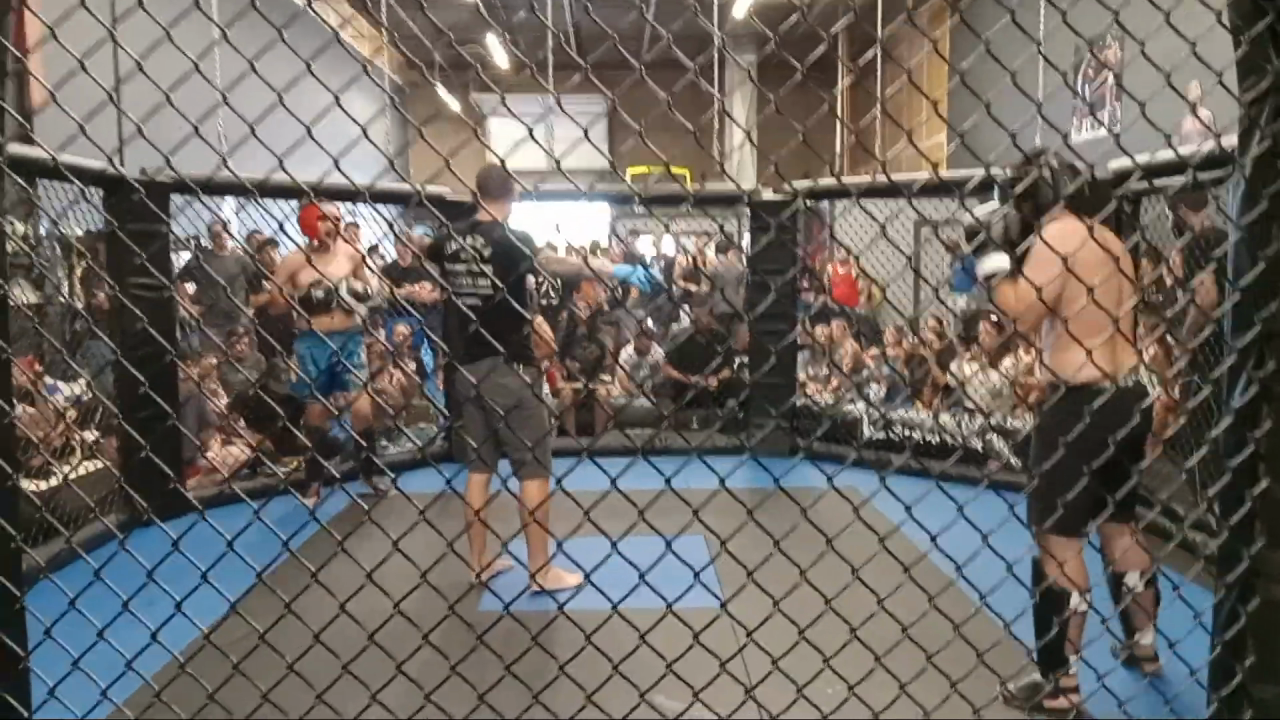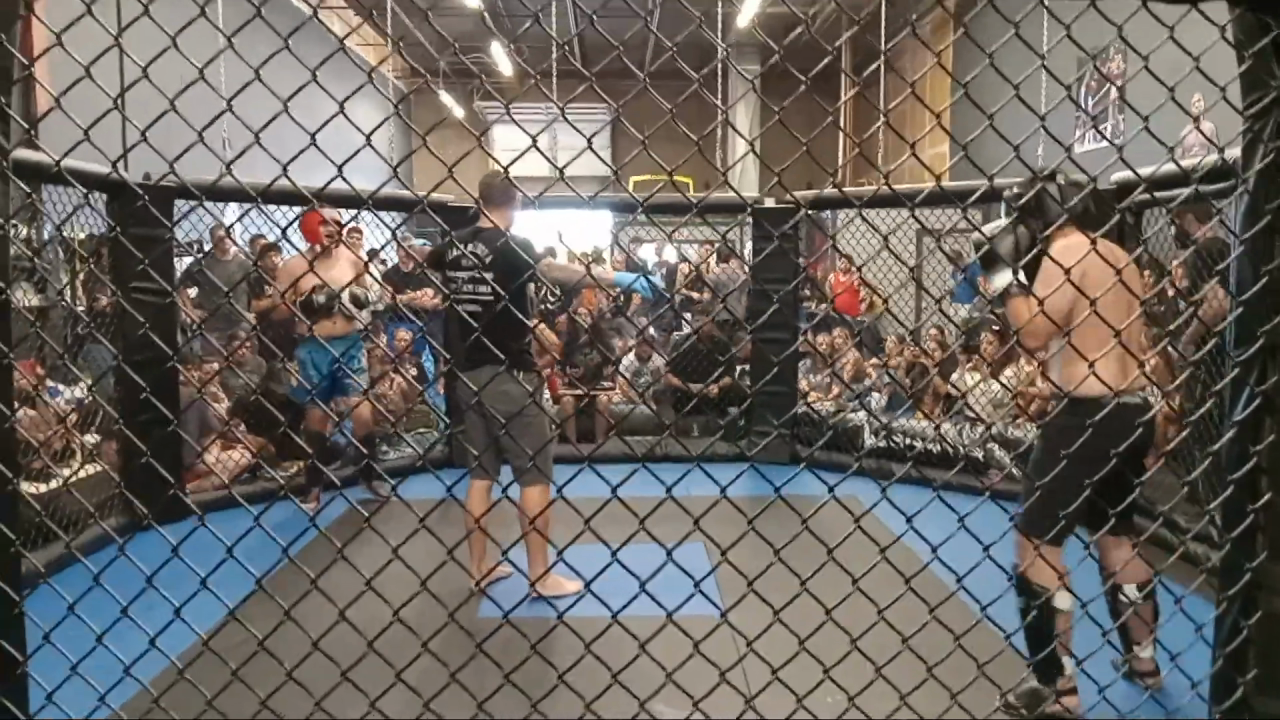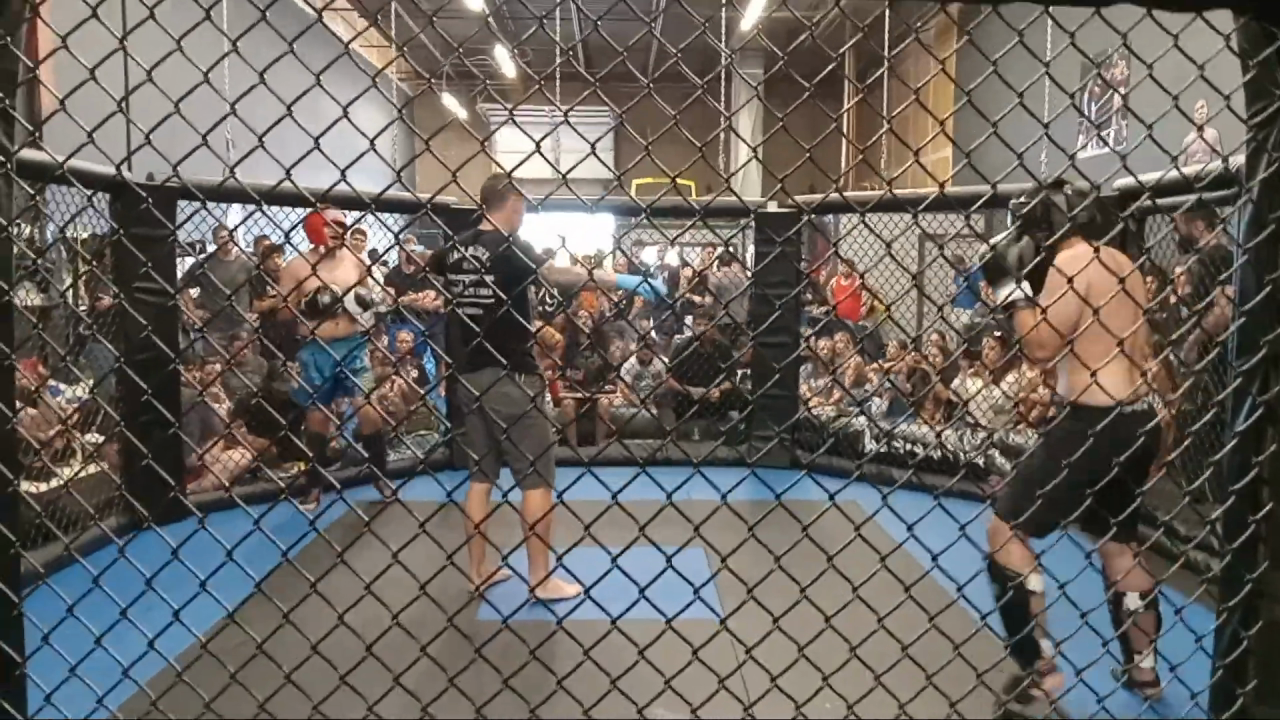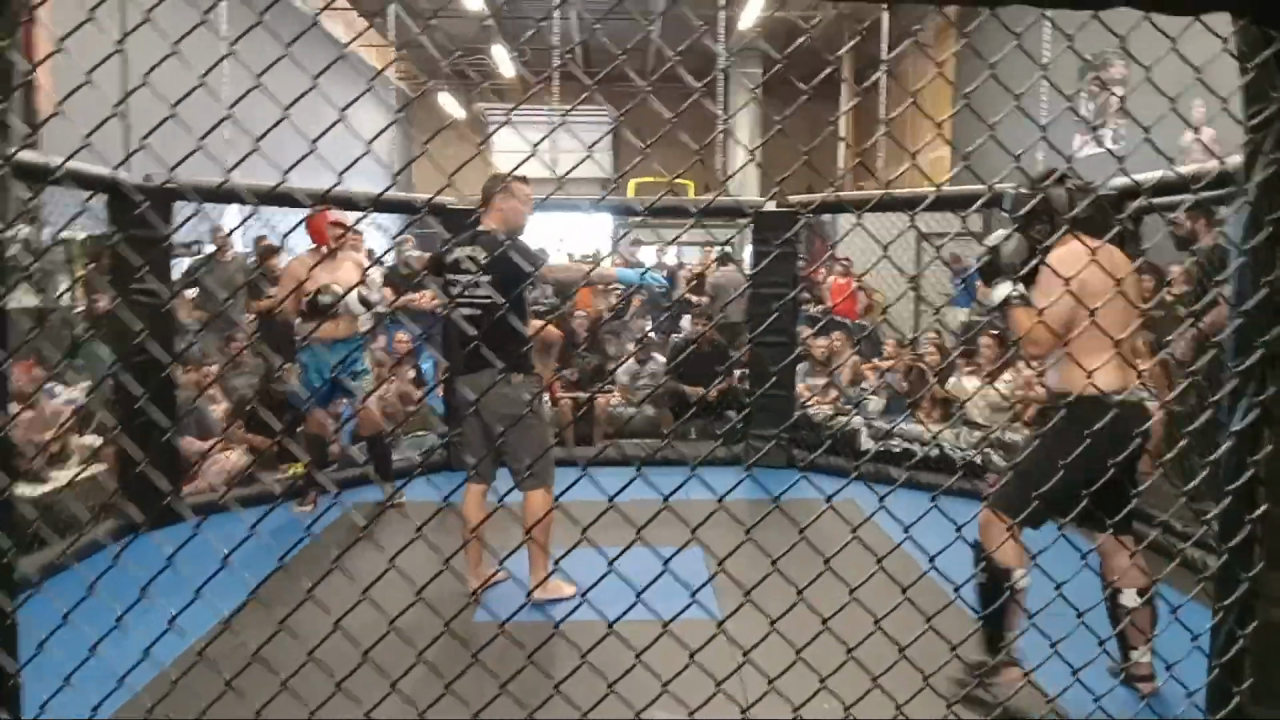
dt=0.1s
person 1, frame 1
left shoulder: (1053, 238)
right shoulder: (1107, 239)
left elbow: (1023, 320)
left wrist: (995, 259)
right wrist: (1014, 260)
left hip: (1084, 403)
right hip: (1127, 398)
left knee: (1056, 536)
right knee: (1117, 523)
right ankle: (1143, 645)
person 1, frame 2
left shoulder: (1062, 254)
right shoulder: (1118, 255)
left elbow: (1033, 336)
left wrist: (1005, 275)
right wrist: (1023, 275)
left hip: (1088, 415)
right hip: (1131, 411)
left knee: (1037, 542)
right knee: (1117, 536)
right ankle: (1143, 658)
person 1, frame 3
left shoulder: (1069, 261)
right shoulder: (1119, 263)
left elbow: (1041, 347)
left wrist: (1012, 285)
right wrist: (1032, 284)
left hip: (1094, 422)
right hip: (1134, 419)
left knee: (1006, 525)
right knee: (1119, 542)
left ankle: (1037, 666)
right ankle: (1143, 668)
person 1, frame 4
left shoulder: (1064, 258)
right shoulder: (1115, 259)
left elbow: (1035, 343)
left wrist: (1007, 284)
right wrist: (1027, 281)
left hip: (1084, 415)
right hip: (1123, 413)
left knee: (999, 520)
right knee: (1116, 537)
left ankle: (1001, 658)
right ankle: (1140, 663)
person 2, frame 1
left shoulder: (452, 239)
right shoulder: (509, 239)
left elbow: (423, 247)
right elbow: (554, 264)
left wrist: (422, 241)
right wrist: (618, 271)
left hip: (467, 367)
right hip: (509, 367)
left knee: (478, 466)
right knee: (534, 468)
left ankle: (479, 561)
right ankle: (542, 569)
person 2, frame 2
left shoulder: (454, 247)
right shoulder: (512, 247)
left elbow: (425, 256)
right elbow: (555, 271)
left wrist: (424, 250)
right wrist: (620, 279)
left hip: (469, 373)
right hip: (511, 374)
left knee: (480, 472)
right knee: (536, 474)
left ankle: (479, 568)
right ankle: (541, 576)
person 2, frame 3
left shoulder: (456, 249)
right shoulder: (510, 249)
left elbow: (428, 261)
right elbow: (557, 276)
right wrist: (622, 280)
left hip: (472, 376)
right hip: (511, 377)
left knee: (480, 475)
right knee: (536, 478)
left ankle: (479, 570)
right ankle: (542, 578)
person 2, frame 4
left shoulder: (454, 251)
right shoulder: (508, 249)
left elbow: (426, 264)
right elbow: (554, 273)
right wrist: (622, 274)
left hip: (468, 377)
right hip: (510, 378)
left knee: (477, 476)
right knee: (536, 478)
left ankle: (476, 571)
right ankle: (542, 579)
person 3, frame 1
left shoulder: (1197, 242)
right shoulder: (1223, 238)
left elbow: (1206, 295)
left wrist: (1186, 340)
left hip: (1208, 348)
right hip: (1226, 344)
left knee: (1202, 421)
right knee: (1205, 421)
left ankle: (1213, 494)
right ankle: (1214, 491)
person 3, frame 2
left shoulder: (1202, 252)
right shoulder: (1225, 250)
left elbow: (1218, 304)
left wrist: (1186, 345)
left hip: (1210, 359)
right hip: (1224, 356)
left knee: (1205, 431)
right knee: (1211, 431)
left ankle: (1215, 504)
right ankle: (1216, 500)
person 3, frame 3
left shoulder: (1210, 259)
right shoulder: (1216, 258)
left elbow: (1228, 308)
left wrist: (1194, 342)
left hip: (1211, 365)
right hip: (1207, 363)
left knee: (1204, 438)
right knee: (1206, 434)
left ankle: (1217, 505)
right ankle: (1212, 499)
person 3, frame 4
left shoulder: (1212, 257)
right shoulder: (1207, 258)
left elbow: (1228, 308)
left wrist: (1191, 338)
left hip: (1209, 363)
right hip: (1202, 362)
left knee: (1196, 435)
right knee: (1195, 434)
left ankle: (1208, 502)
right ankle: (1203, 500)
person 4, frame 1
left shoulder: (351, 254)
right shoulder: (292, 262)
left elbow: (369, 288)
right elbow: (277, 305)
left wrist: (363, 294)
right wrist: (303, 301)
left hip: (349, 340)
right hip: (312, 343)
left knee: (362, 408)
right knee: (317, 412)
left ankle: (370, 471)
right ankle: (315, 479)
person 4, frame 2
left shoulder: (353, 259)
right shoulder: (294, 266)
left elbow: (367, 295)
left wrist: (363, 300)
right wrist: (305, 306)
left hip: (350, 345)
right hip: (313, 349)
left knee: (362, 413)
right knee: (316, 417)
left ankle: (371, 475)
right ankle: (314, 484)
person 4, frame 3
left shoulder: (356, 261)
right shoulder: (297, 267)
left elbow: (368, 295)
left wrist: (367, 300)
right wrist: (307, 306)
left hip: (353, 346)
right hip: (316, 350)
left knee: (368, 412)
right knee: (317, 417)
left ankle: (381, 476)
right ankle: (315, 484)
person 4, frame 4
left shoulder: (357, 262)
right shoulder: (298, 267)
left elbow: (370, 297)
right elbow: (281, 311)
left wrist: (369, 300)
right wrist: (308, 306)
left hip: (352, 347)
right hip: (315, 351)
left knee: (370, 414)
right knee: (316, 419)
left ankle: (387, 479)
right ankle: (312, 486)
